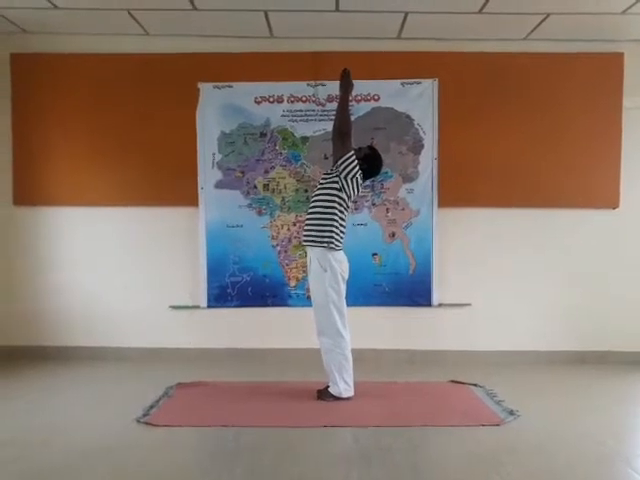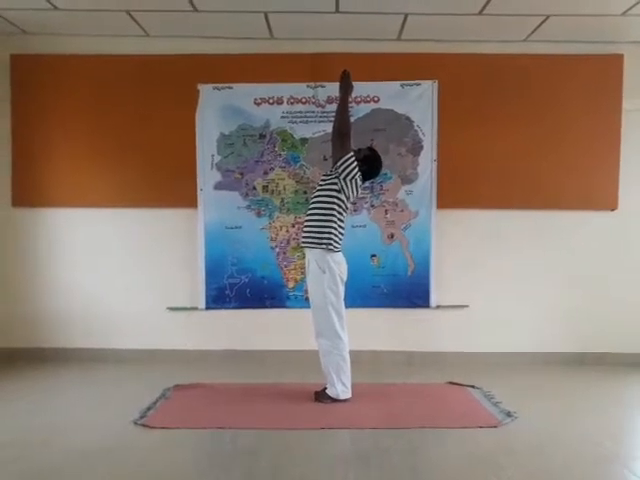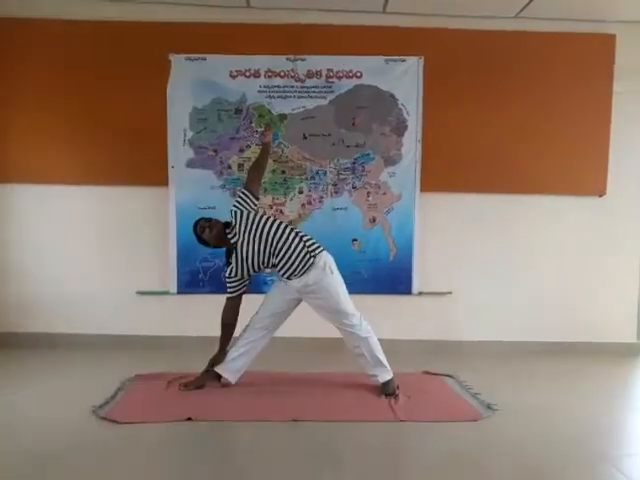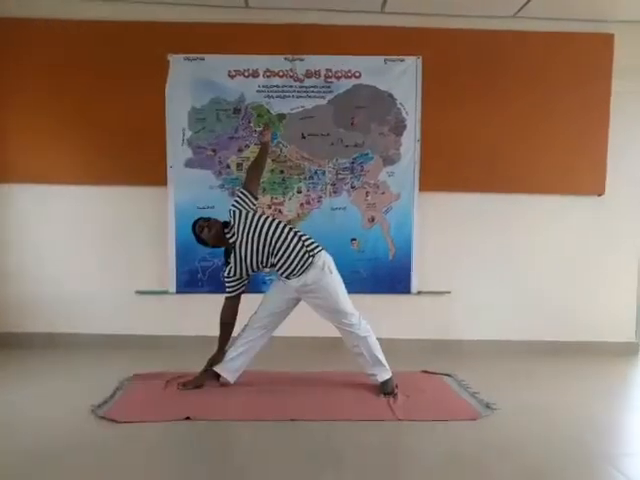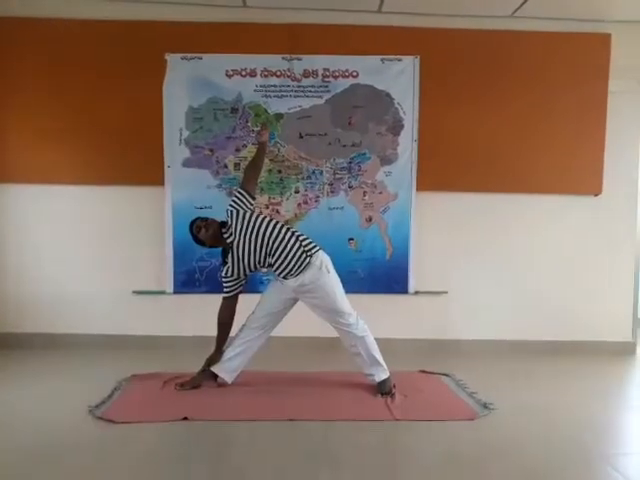
dt=0.1s
person 1, frame 1
left shoulder: (349, 176)
right shoulder: (340, 178)
left elbow: (341, 136)
right elbow: (340, 139)
left wrist: (344, 95)
right wrist: (343, 97)
left hip: (327, 260)
right hip: (321, 259)
left knee: (332, 327)
right knee: (329, 326)
left ankle: (341, 388)
right ankle: (338, 384)
person 1, frame 2
left shoulder: (349, 177)
right shoulder: (340, 179)
left elbow: (340, 137)
right elbow: (340, 140)
left wrist: (344, 96)
left hip: (325, 261)
right hip: (321, 260)
left knee: (330, 328)
right knee: (327, 327)
left ankle: (339, 390)
right ankle: (336, 386)
person 1, frame 3
left shoulder: (241, 213)
right shoulder: (235, 265)
left elbow: (255, 176)
right elbow: (231, 308)
left wrist: (266, 145)
right wrist: (220, 354)
left hip: (316, 268)
right hip: (291, 280)
left knee: (352, 324)
right knee: (258, 327)
left ankle: (385, 377)
right ankle: (220, 373)
person 1, frame 4
left shoulder: (239, 214)
right shoulder: (234, 265)
left elbow: (253, 176)
right elbow: (230, 308)
left wrist: (265, 145)
right wrist: (219, 353)
left hip: (315, 267)
right hip: (290, 280)
left knee: (350, 323)
right knee: (257, 326)
left ankle: (384, 376)
right ankle: (219, 372)
person 1, frame 5
left shoulder: (236, 213)
right shoulder: (231, 266)
left elbow: (250, 178)
right elbow: (228, 308)
left wrist: (262, 145)
right wrist: (218, 351)
left hip: (313, 267)
right hip: (287, 281)
left knee: (348, 323)
right knee: (255, 326)
left ankle: (382, 376)
right ankle: (216, 373)
